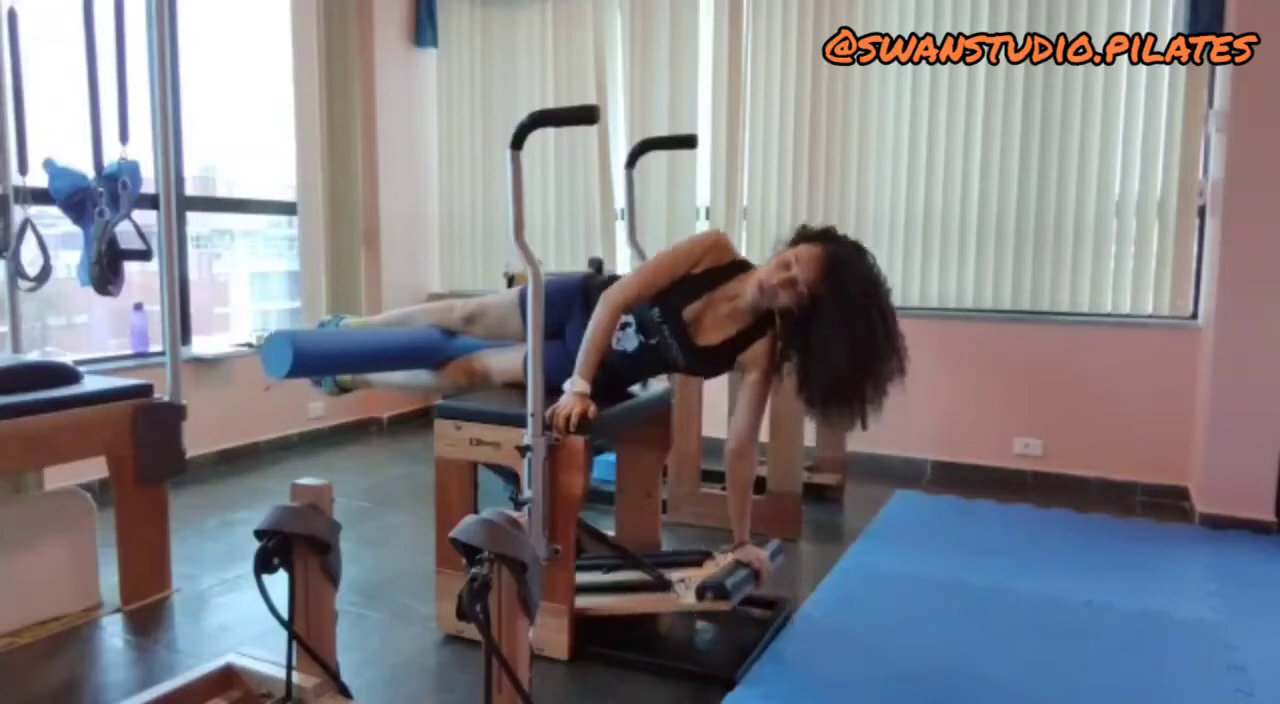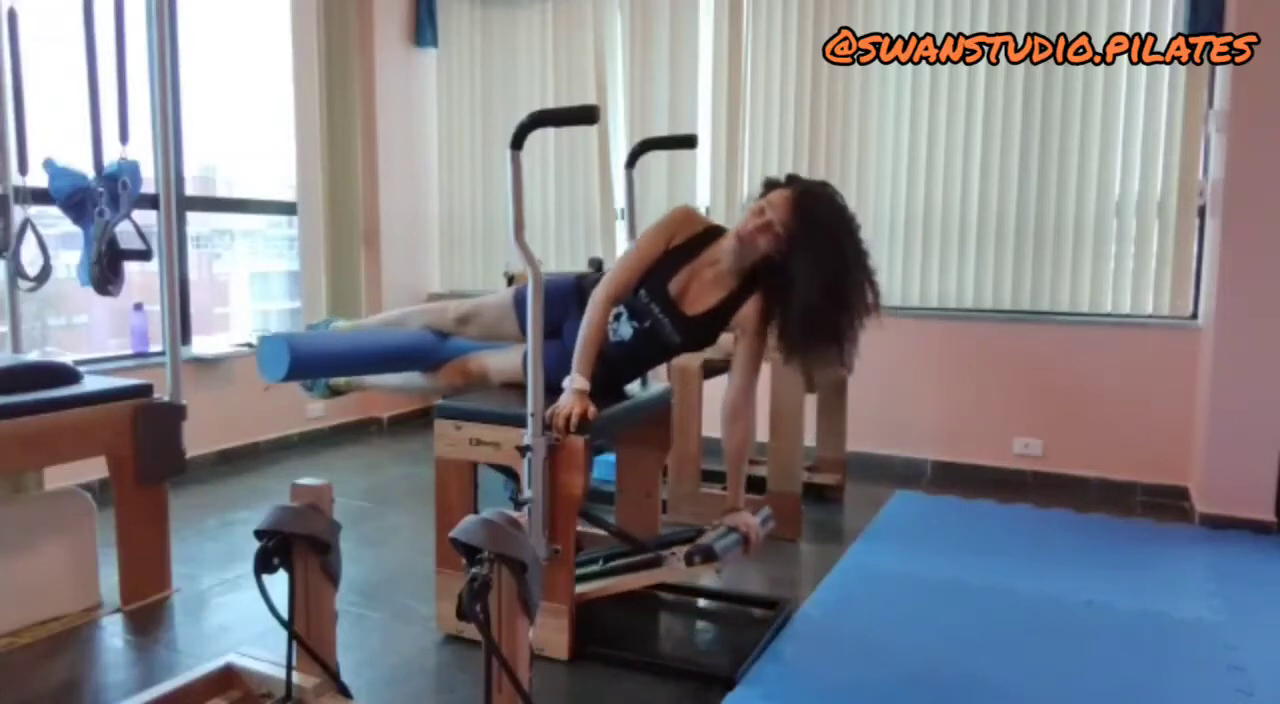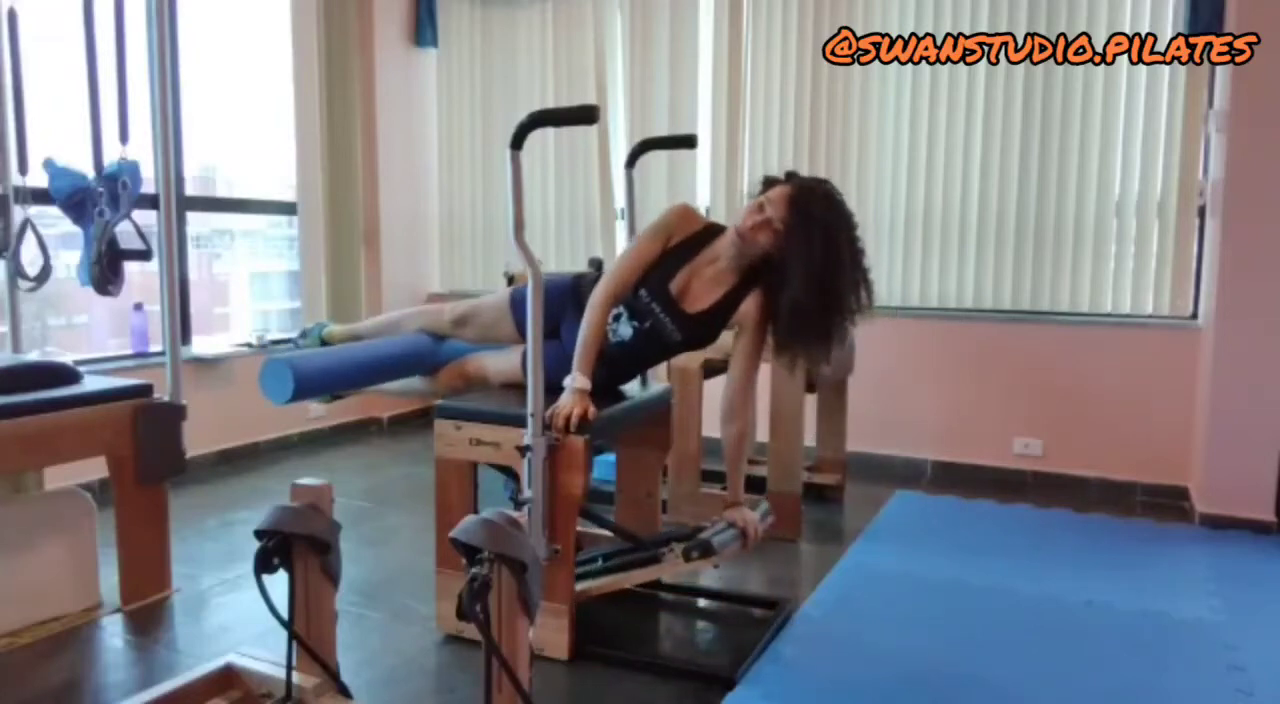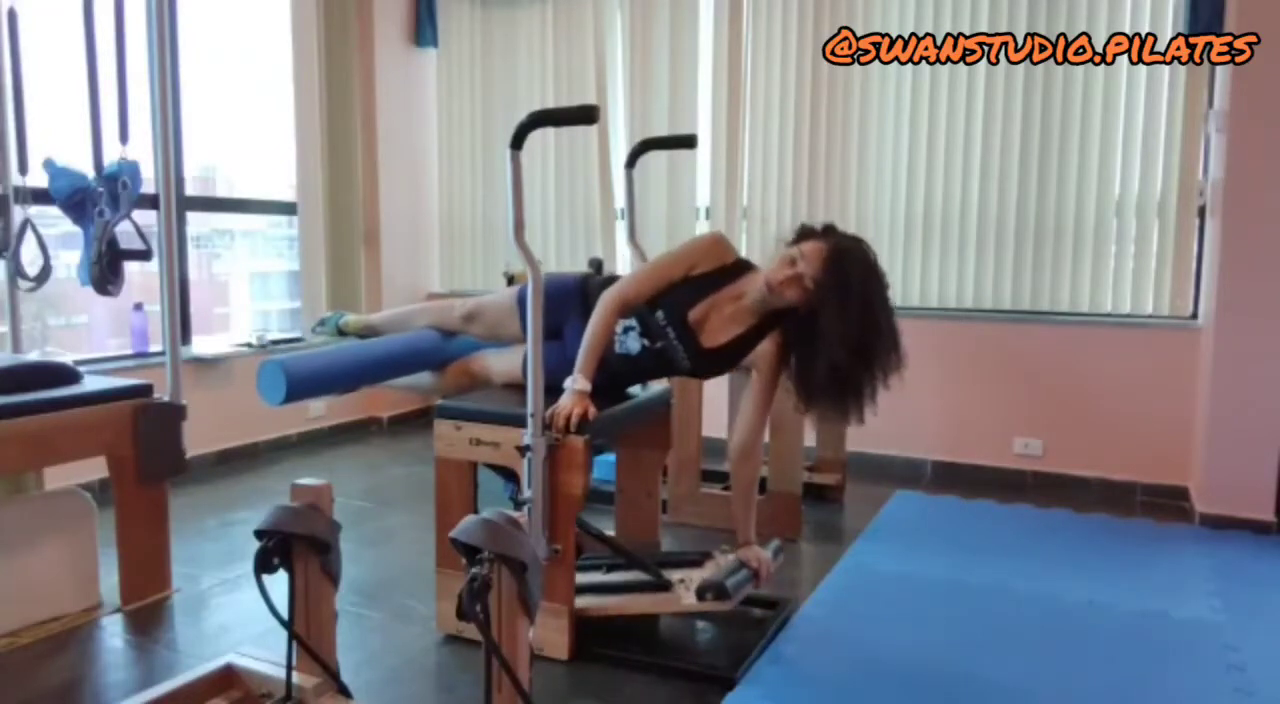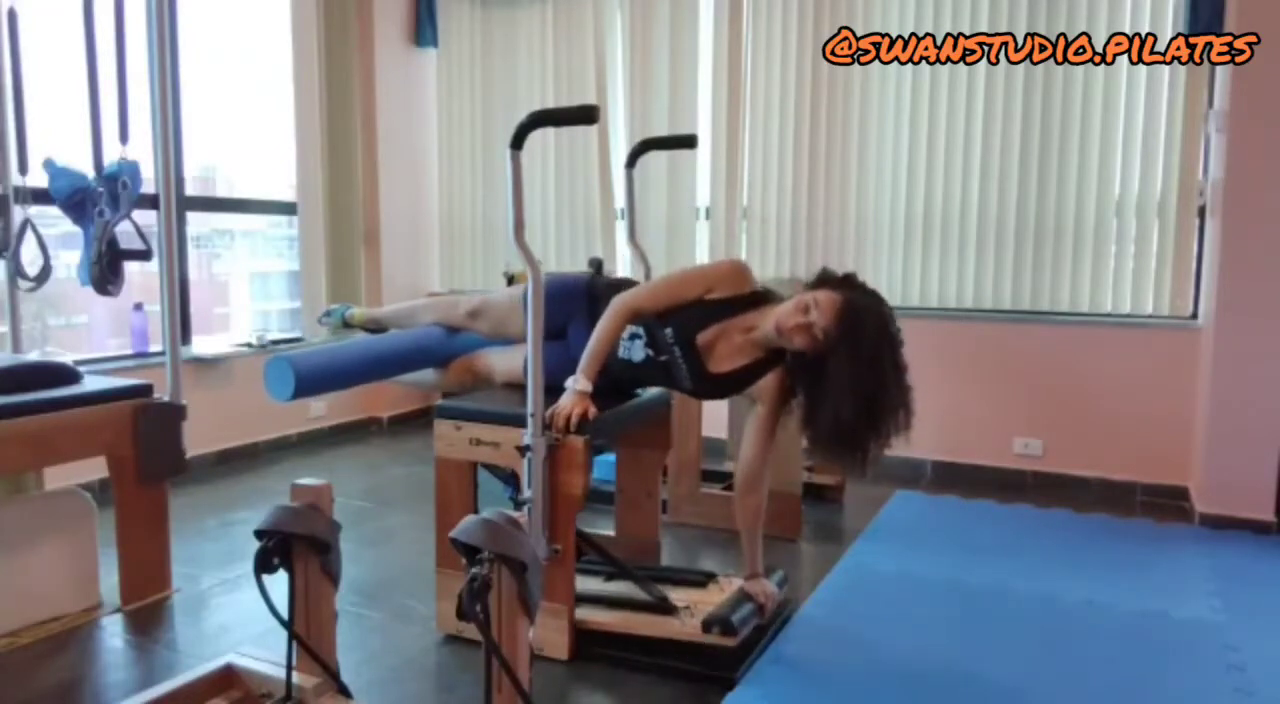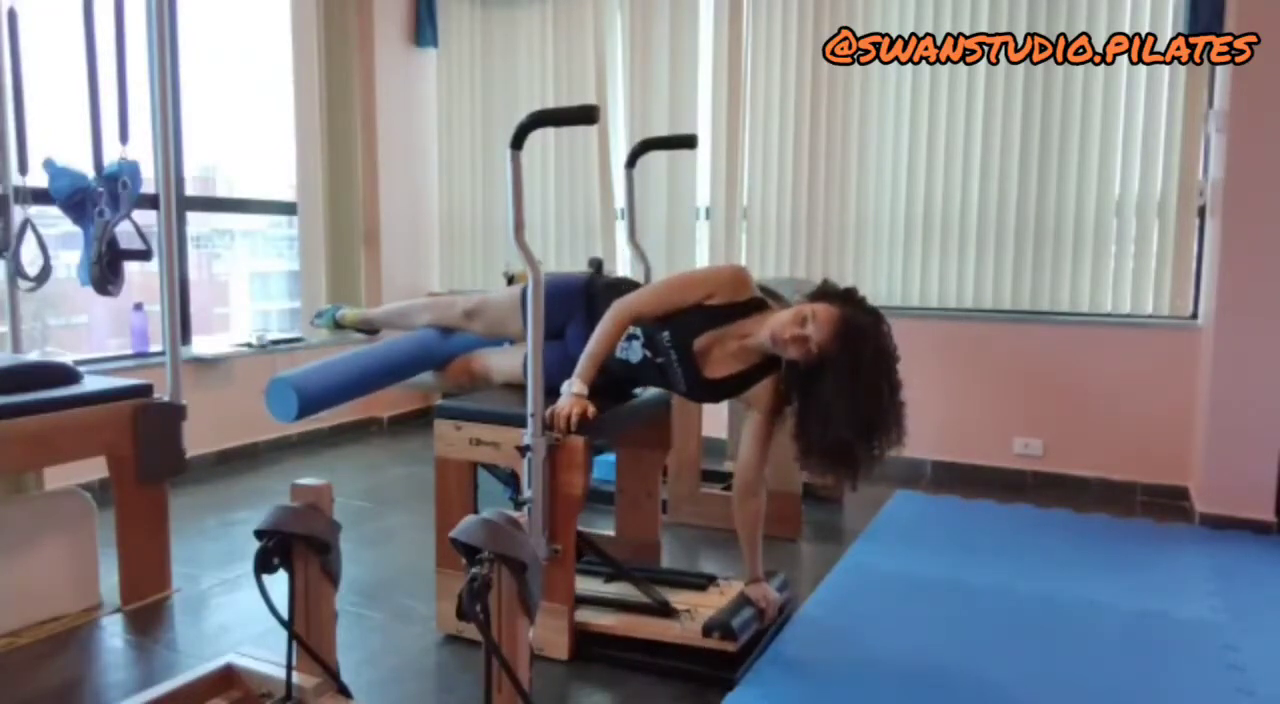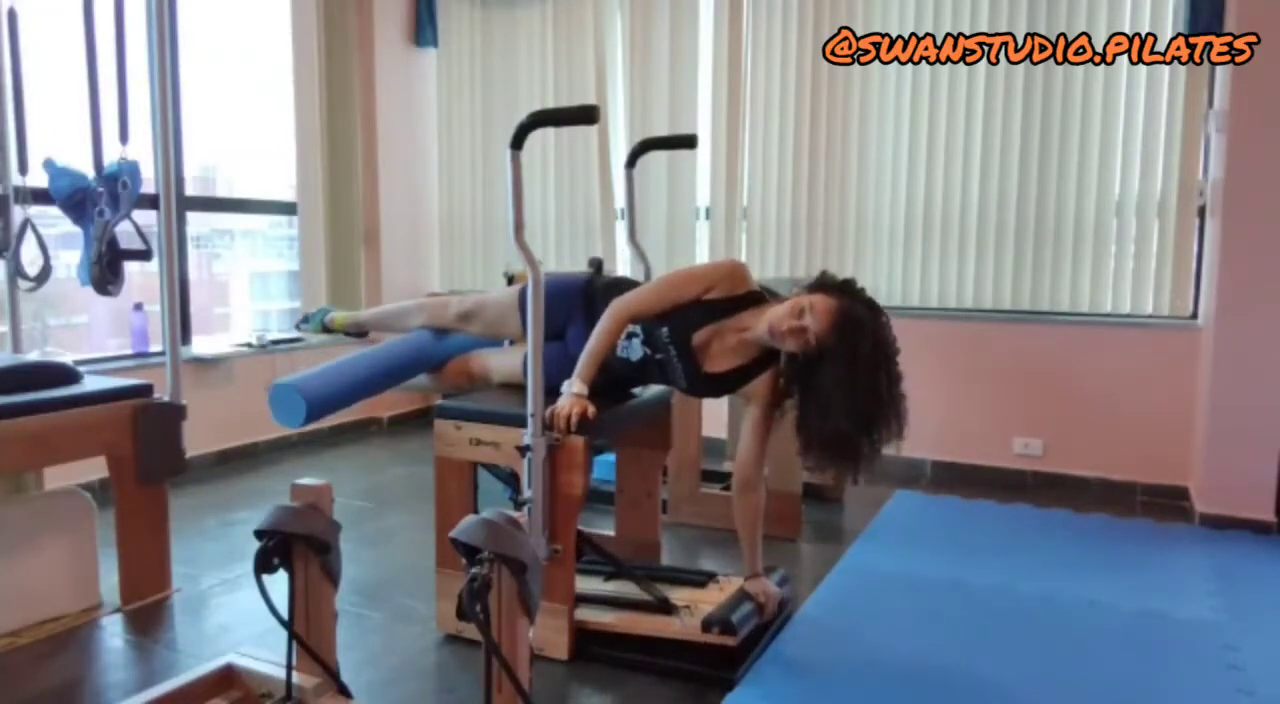
dt=0.5s
person 1, frame 1
left shoulder: (760, 349)
right shoulder: (713, 251)
left elbow: (741, 445)
right elbow: (615, 298)
left wrist: (741, 539)
right wrist: (576, 385)
left hip: (608, 369)
right hip: (582, 304)
left knee: (469, 371)
right knee: (463, 315)
left ankle: (351, 378)
right ankle: (352, 328)
person 1, frame 2
left shoulder: (750, 309)
right shoulder: (685, 224)
left elbow: (738, 408)
right elbow: (605, 294)
left wrist: (735, 503)
right wrist: (574, 384)
left hip: (603, 366)
right hip: (574, 305)
left knee: (465, 371)
right knee: (456, 318)
left ankle: (344, 381)
right ankle: (341, 333)
person 1, frame 3
left shoulder: (750, 306)
right shoulder: (684, 223)
left elbow: (737, 408)
right elbow: (605, 292)
left wrist: (735, 500)
right wrist: (575, 383)
left hip: (601, 364)
right hip: (573, 305)
left knee: (462, 373)
right knee: (451, 318)
right ankle: (337, 333)
person 1, frame 4
left shoulder: (766, 347)
right shoulder: (714, 252)
left elbow: (745, 448)
right elbow: (615, 298)
left wrist: (745, 539)
right wrist: (578, 383)
left hip: (609, 369)
right hip: (582, 305)
left knee: (469, 372)
right knee: (463, 315)
right ankle: (356, 324)
person 1, frame 5
left shoulder: (771, 381)
right shoulder: (732, 280)
left elbow: (750, 479)
right elbow: (624, 304)
left wrist: (753, 572)
right wrist: (576, 386)
left hip: (607, 370)
right hip: (589, 306)
left knee: (473, 370)
right knee: (469, 311)
right ankle: (365, 316)
person 1, frame 6
left shoulder: (765, 388)
right shoulder: (733, 286)
left elbow: (749, 483)
right elbow: (624, 308)
left wrist: (754, 576)
right wrist: (575, 386)
left hip: (608, 371)
right hip: (588, 305)
left knee: (469, 371)
right knee: (466, 312)
right ankle: (358, 316)
person 1, frame 7
left shoulder: (762, 382)
right shoulder: (731, 280)
left elbow: (748, 479)
right elbow: (623, 308)
left wrist: (755, 572)
right wrist: (575, 388)
left hip: (606, 370)
right hip: (586, 307)
left knee: (463, 373)
right knee: (459, 313)
right ankle: (347, 320)
